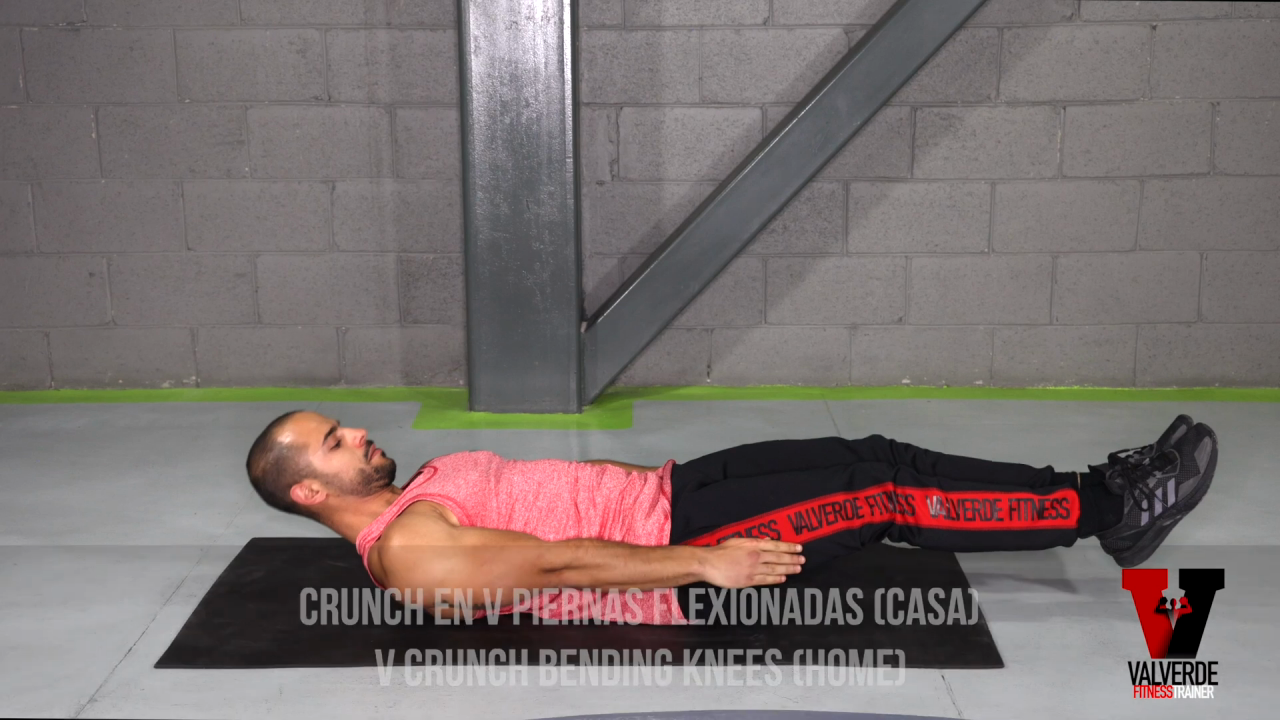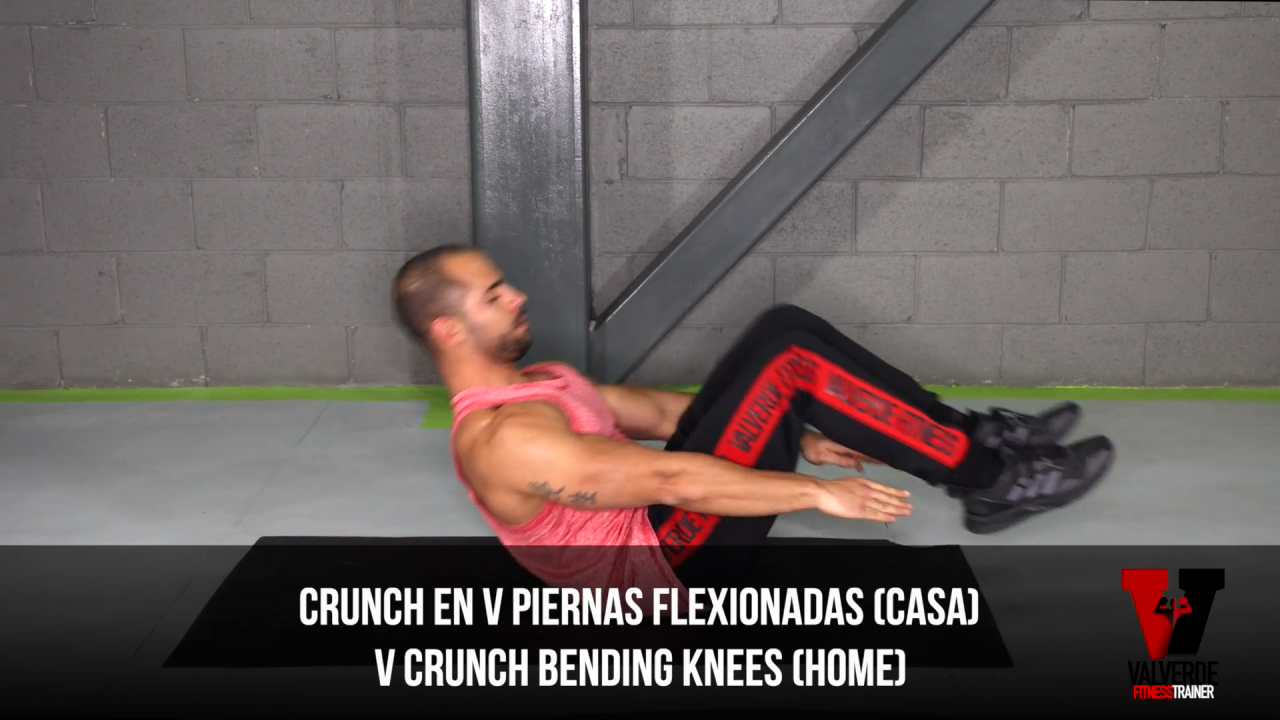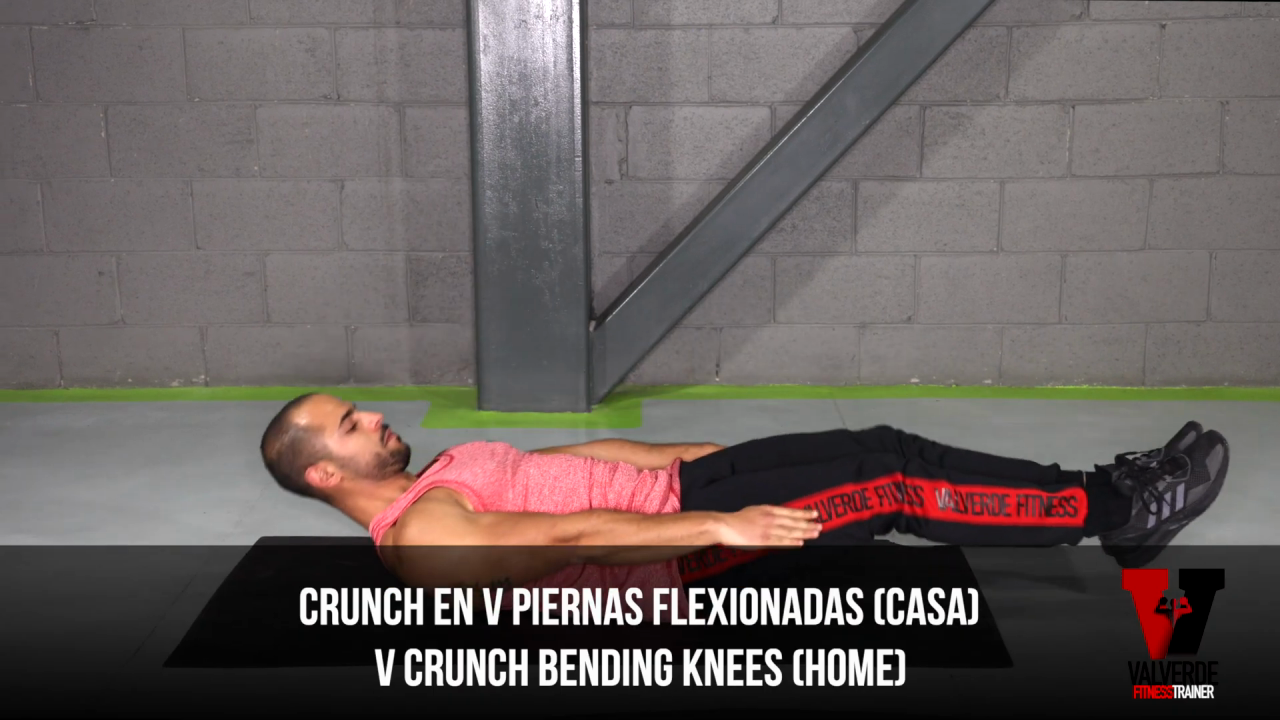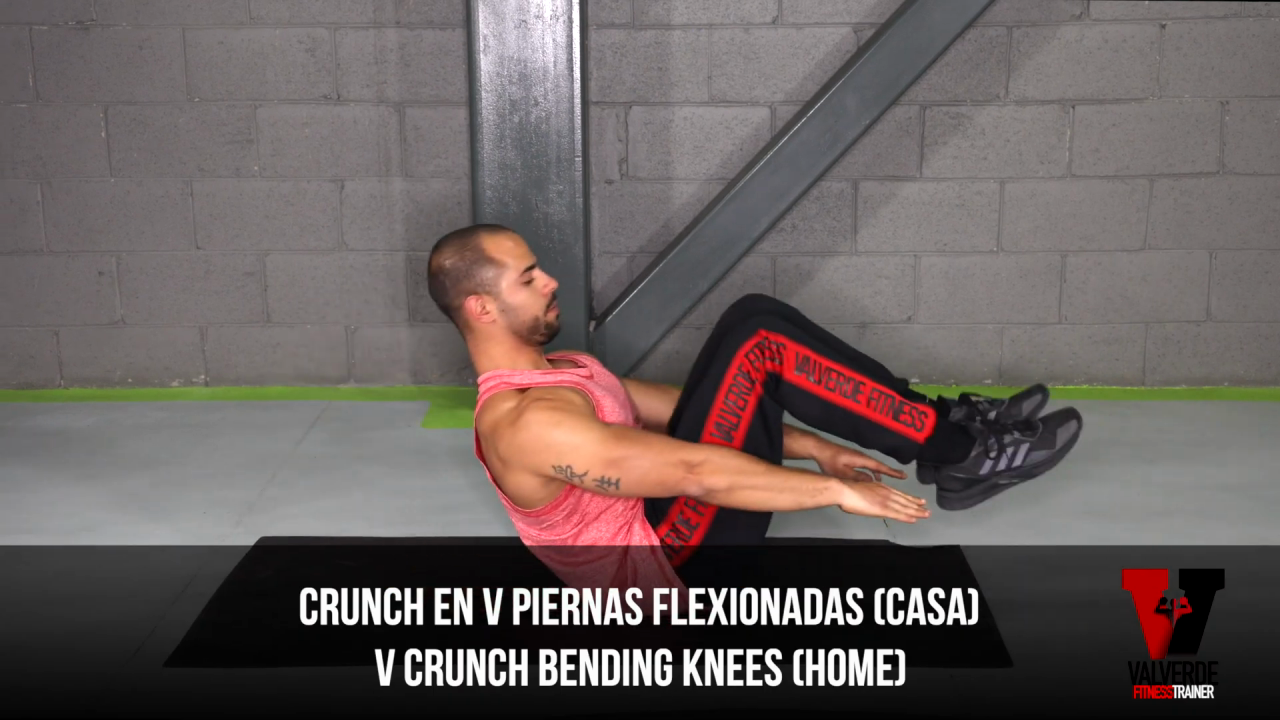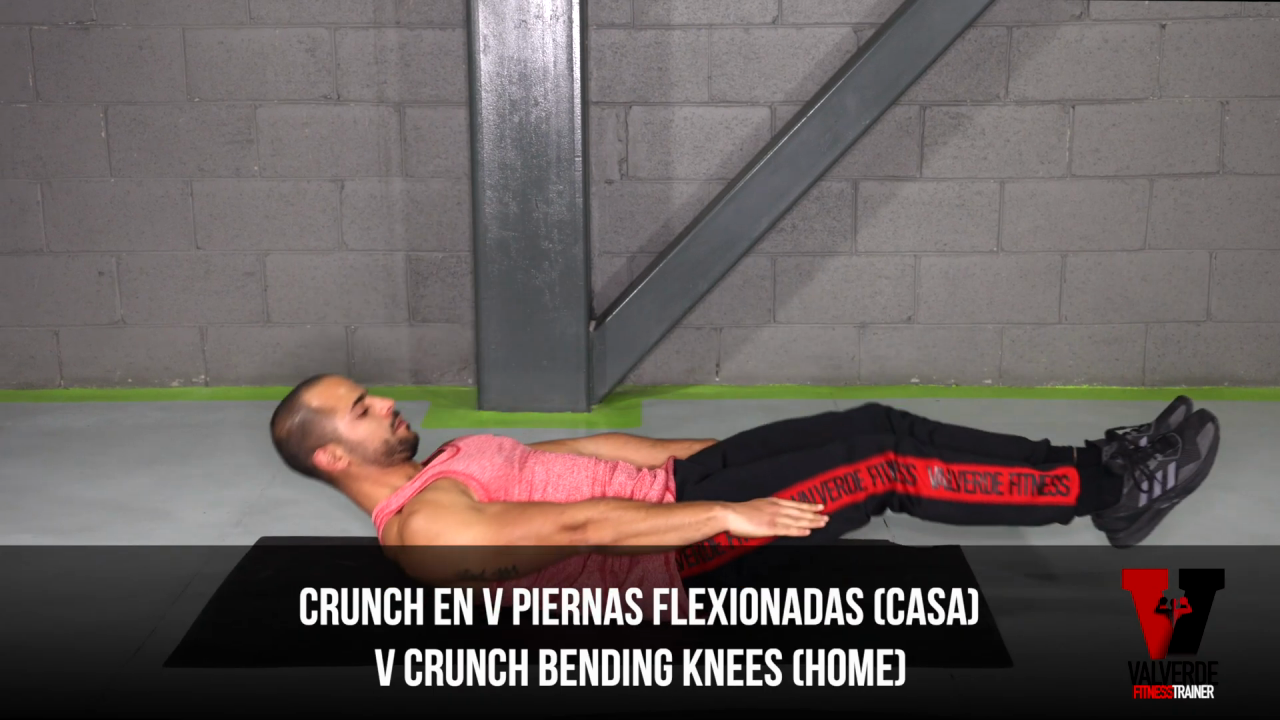
dt=1s
person 1, frame 1
left shoulder: (429, 488)
right shoulder: (405, 553)
right elbow: (556, 568)
left wrist: (677, 519)
right wrist: (704, 563)
left hip: (665, 489)
right hip: (669, 561)
left knee: (870, 460)
right knee: (879, 496)
left ankle: (1098, 489)
right ankle: (1107, 514)
person 1, frame 2
left shoulder: (524, 383)
right shoulder: (504, 442)
left elbow: (657, 412)
right elbow: (665, 479)
left wrist: (801, 438)
right wrist: (819, 492)
left hip: (664, 524)
right hip: (669, 565)
left knee: (784, 332)
right knee: (792, 359)
left ankle: (972, 444)
right ankle: (985, 477)
person 1, frame 3
left shoulder: (440, 478)
right shoulder: (417, 537)
left elbow: (582, 456)
right elbow: (570, 542)
left wrist: (704, 456)
right wrist: (720, 526)
left hip: (674, 489)
right hip: (673, 554)
left knee: (879, 448)
right knee: (889, 490)
left ankle: (1104, 494)
right ankle: (1117, 513)
person 1, frame 4
left shoulder: (542, 369)
right shoulder: (526, 425)
left elbow: (668, 409)
right elbow: (688, 471)
left wrist: (814, 447)
right wrist: (832, 491)
left hip: (671, 524)
right hip: (672, 563)
left knee: (758, 324)
right knee: (759, 341)
left ankle: (948, 436)
right ankle: (955, 451)
person 1, frame 5
left shoulder: (439, 470)
right shoulder: (425, 529)
left elbow: (582, 450)
right elbow: (579, 530)
left wrist: (708, 457)
right wrist: (729, 511)
left hip: (672, 487)
right hip: (674, 556)
left knee: (872, 426)
right knee: (882, 468)
left ankle: (1091, 470)
right ankle: (1105, 494)
